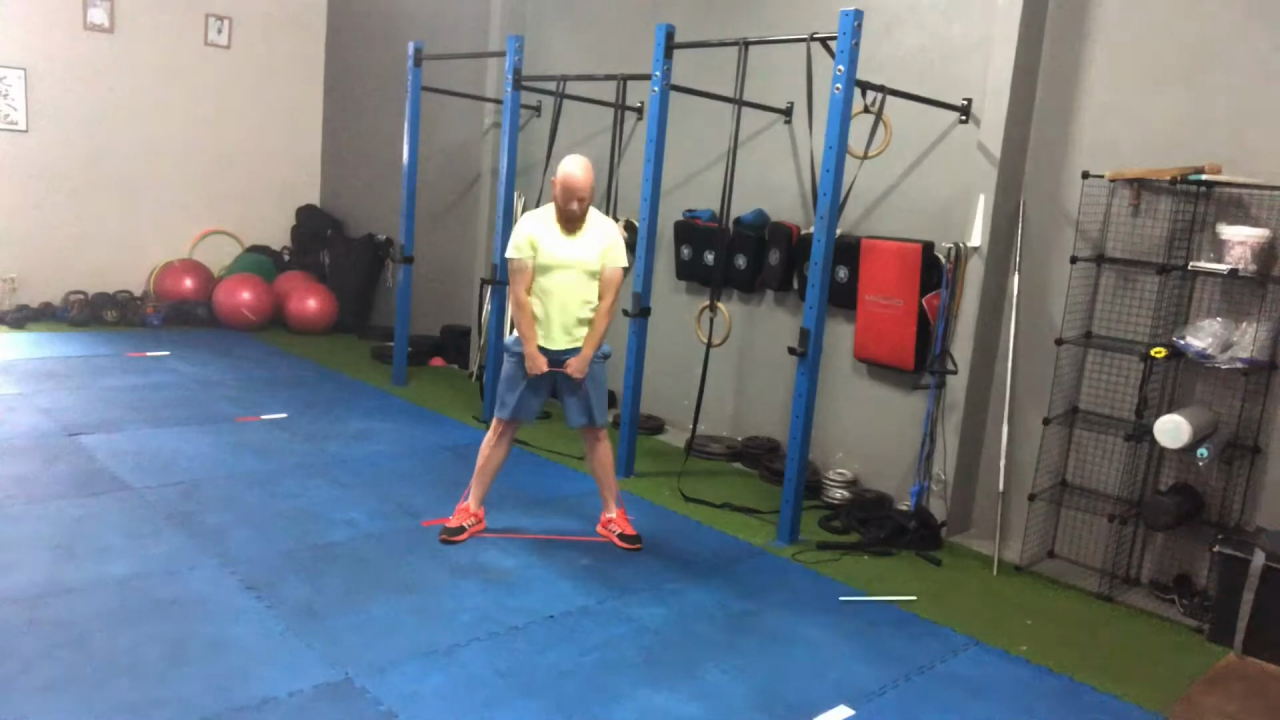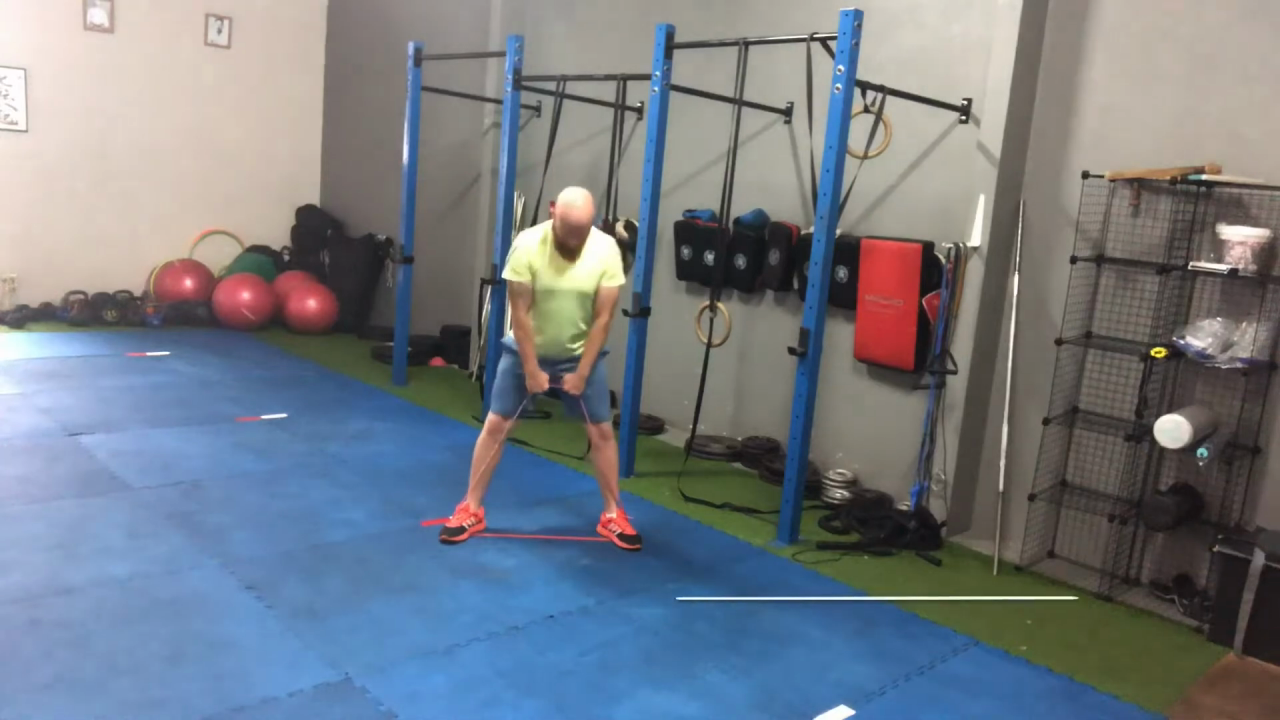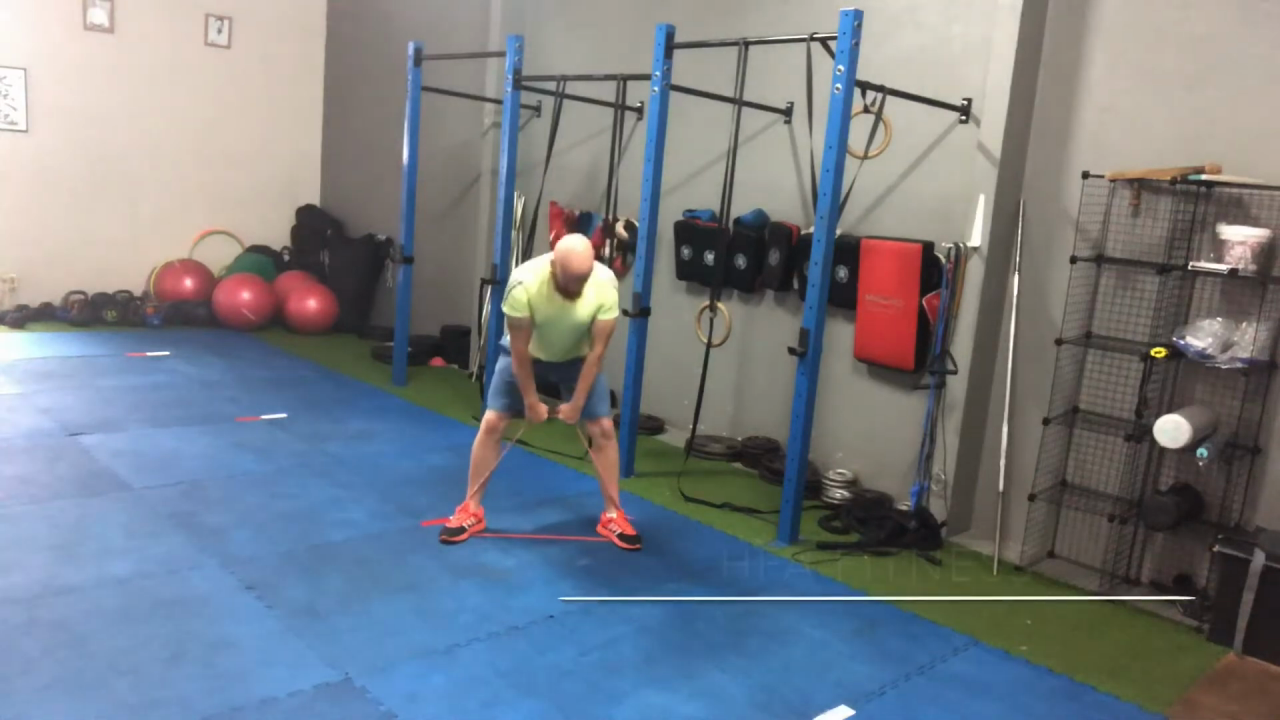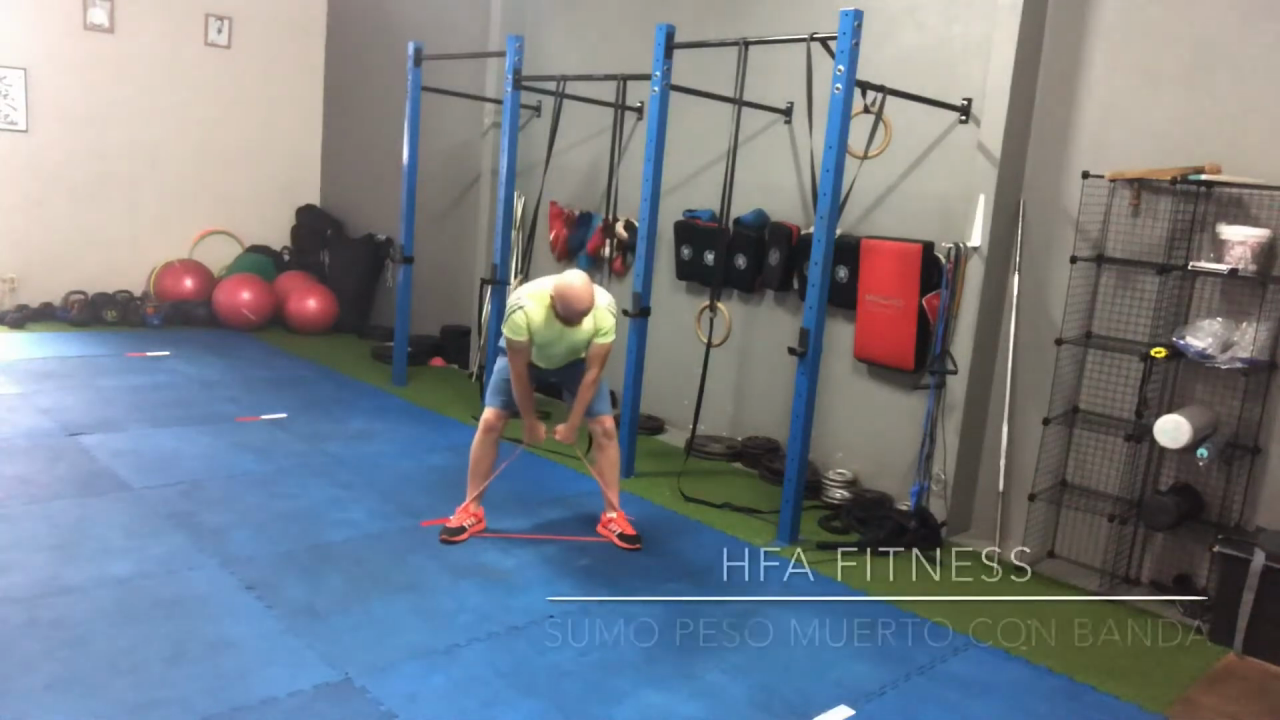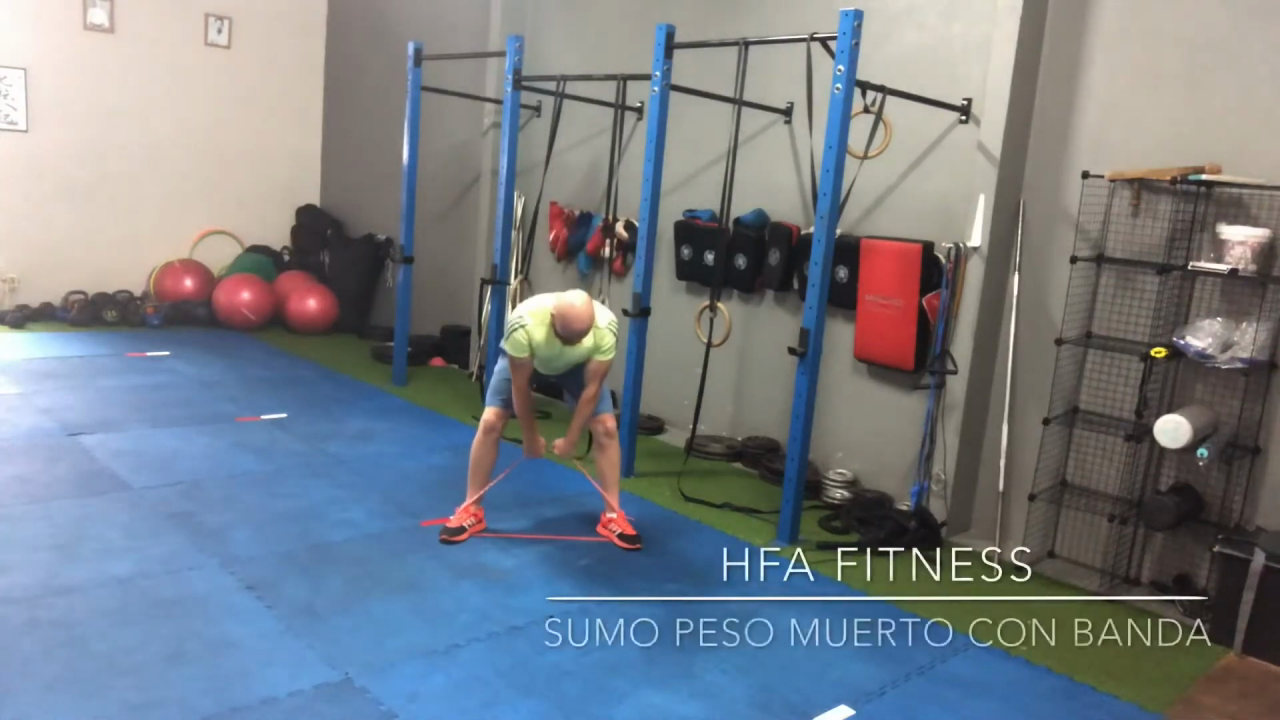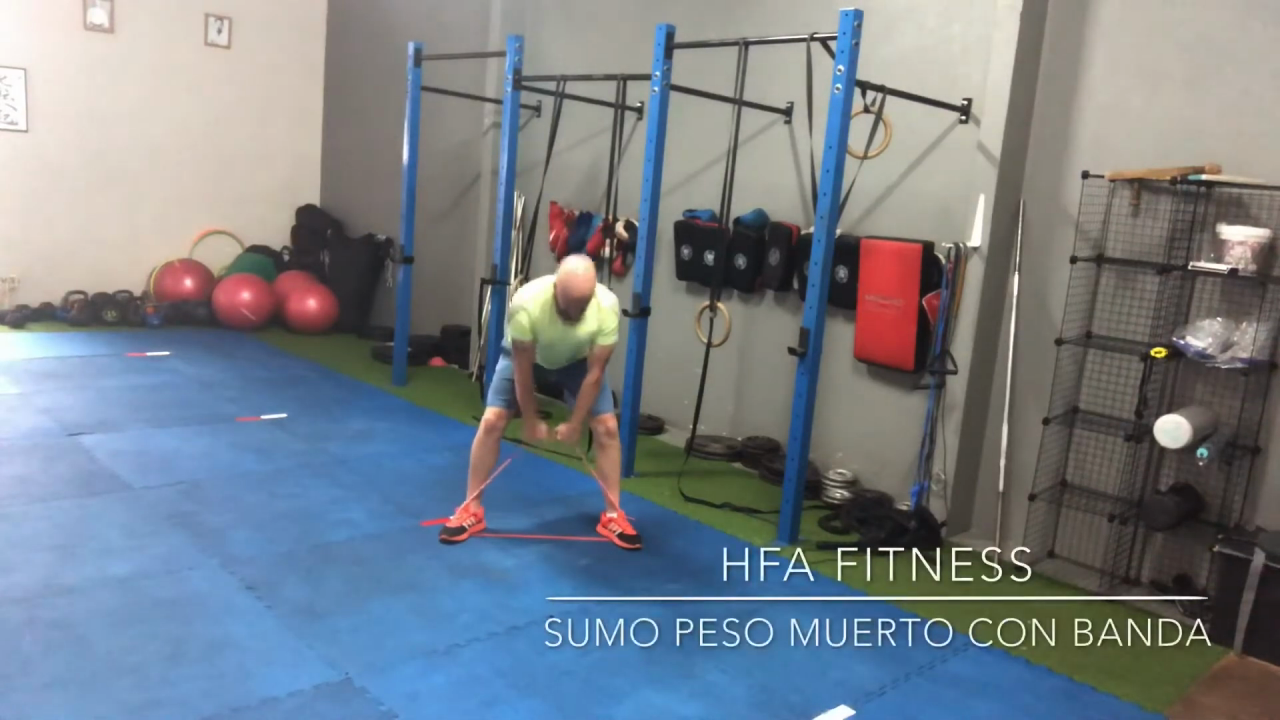
dt=0.5s
person 1, frame 1
left shoulder: (608, 232)
right shoulder: (530, 225)
left elbow: (607, 301)
right elbow: (519, 294)
left wrist: (585, 355)
right wrist: (530, 351)
left hip: (583, 351)
right hip: (530, 346)
left knee: (595, 431)
right knee: (503, 425)
left ankle: (612, 515)
right ankle: (471, 510)
person 1, frame 2
left shoulder: (607, 250)
right shoulder: (527, 246)
left elbow: (603, 318)
right elbow: (520, 314)
left wrist: (582, 372)
right wrist: (531, 369)
left hip: (580, 354)
right hip: (526, 349)
left knee: (601, 430)
right knee: (496, 424)
left ankle: (612, 515)
right ankle: (471, 509)
person 1, frame 3
left shoulder: (606, 284)
right shoulder: (524, 281)
left elbow: (597, 349)
right elbow: (519, 347)
left wrist: (577, 402)
right wrist: (530, 400)
left hip: (577, 358)
right hip: (526, 354)
left knee: (603, 428)
right knee: (492, 422)
left ankle: (613, 515)
right ankle: (471, 510)
person 1, frame 4
left shoulder: (605, 308)
right shoulder: (522, 304)
left elbow: (593, 371)
right elbow: (518, 369)
left wrist: (573, 424)
right wrist: (530, 422)
left hip: (575, 360)
right hip: (523, 356)
left knee: (605, 427)
right knee: (490, 422)
left ankle: (612, 516)
right ankle: (471, 510)
person 1, frame 5
left shoulder: (606, 326)
right shoulder: (523, 322)
left elbow: (592, 387)
right elbow: (520, 385)
left wrist: (571, 438)
right wrist: (531, 437)
left hip: (577, 365)
right hip: (523, 359)
left knee: (606, 427)
right knee: (490, 422)
left ankle: (613, 516)
right ankle: (471, 510)
person 1, frame 6
left shoulder: (607, 307)
right shoulder: (526, 303)
left elbow: (595, 373)
right elbow: (523, 370)
left wrist: (574, 424)
right wrist: (531, 421)
left hip: (578, 360)
right hip: (523, 352)
left knee: (607, 428)
right knee: (492, 422)
left ankle: (613, 516)
right ankle: (471, 510)
